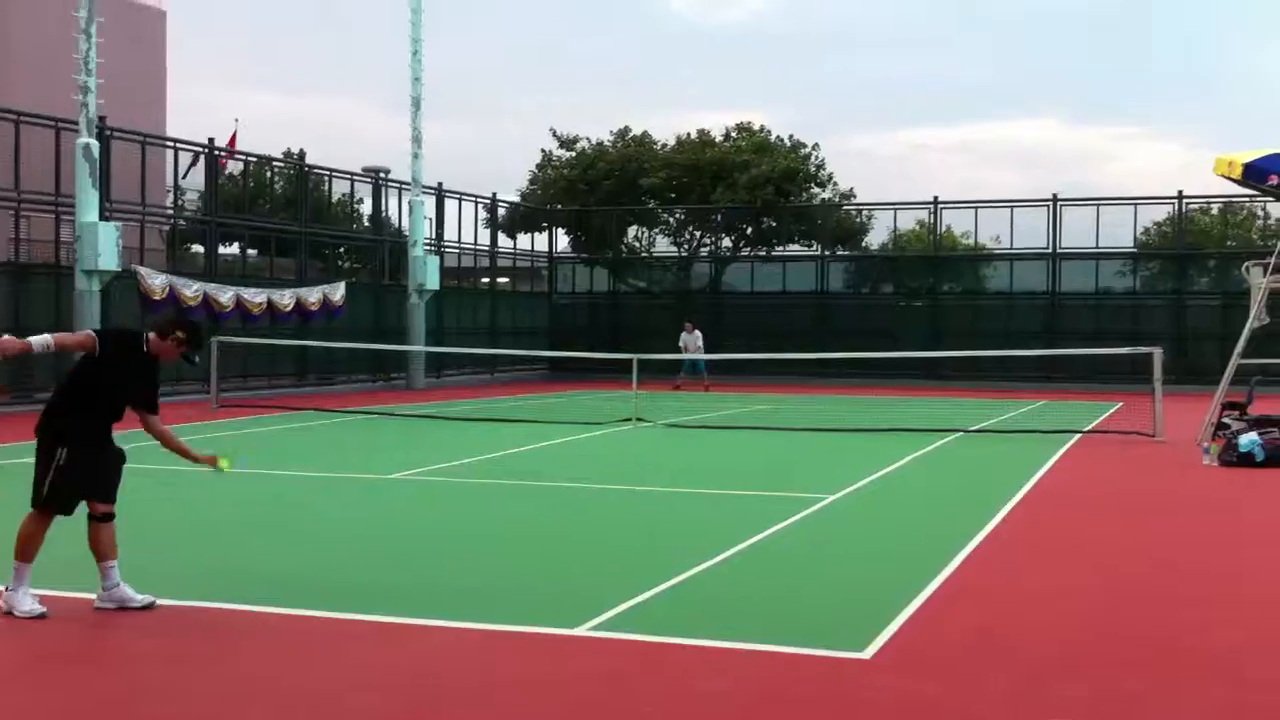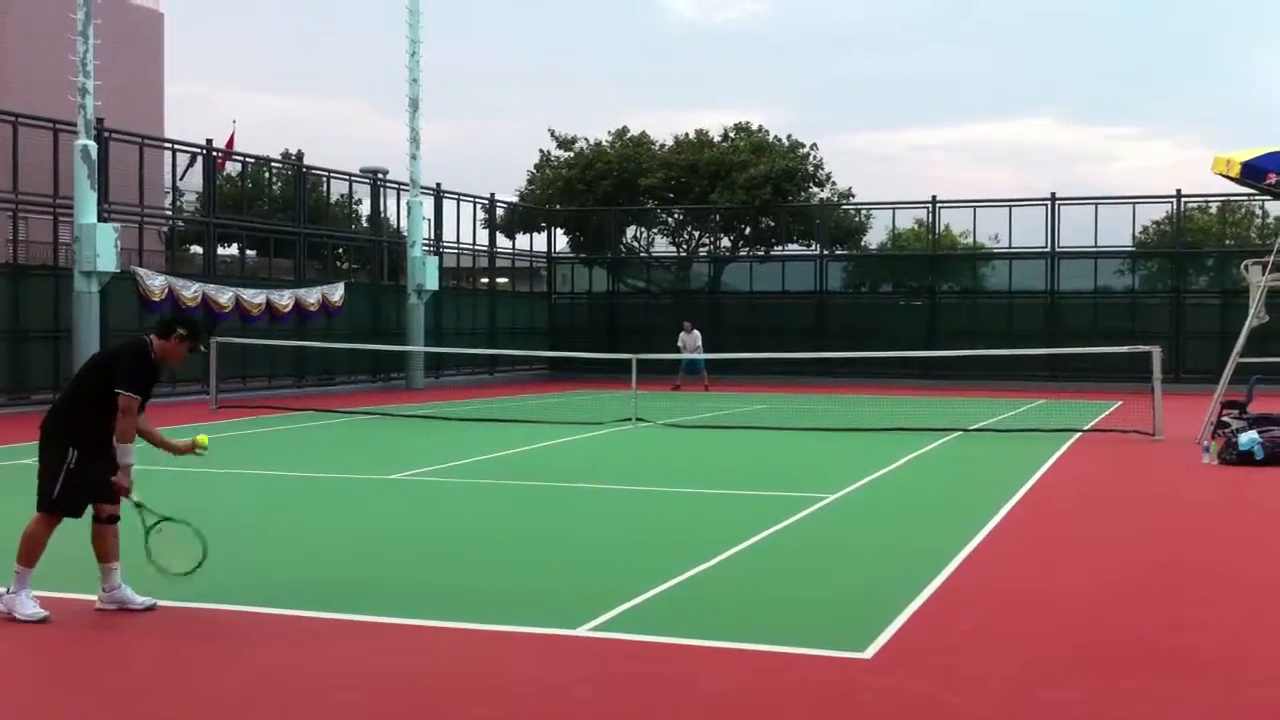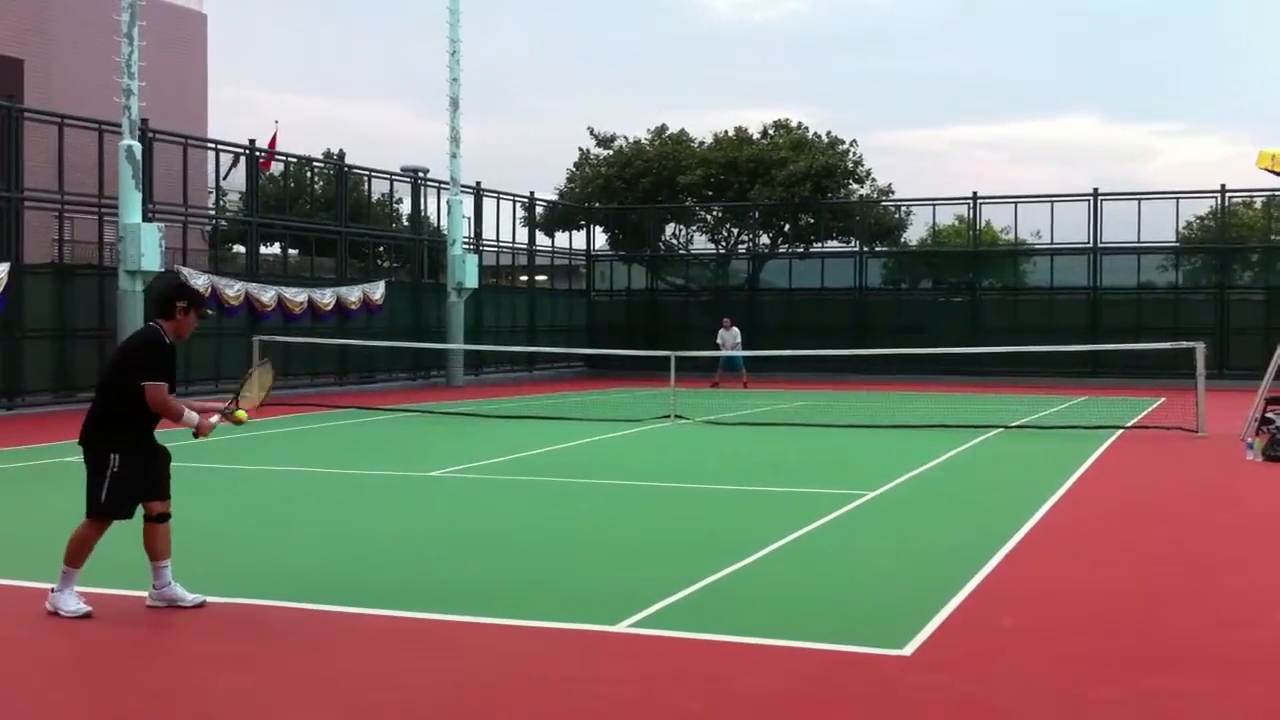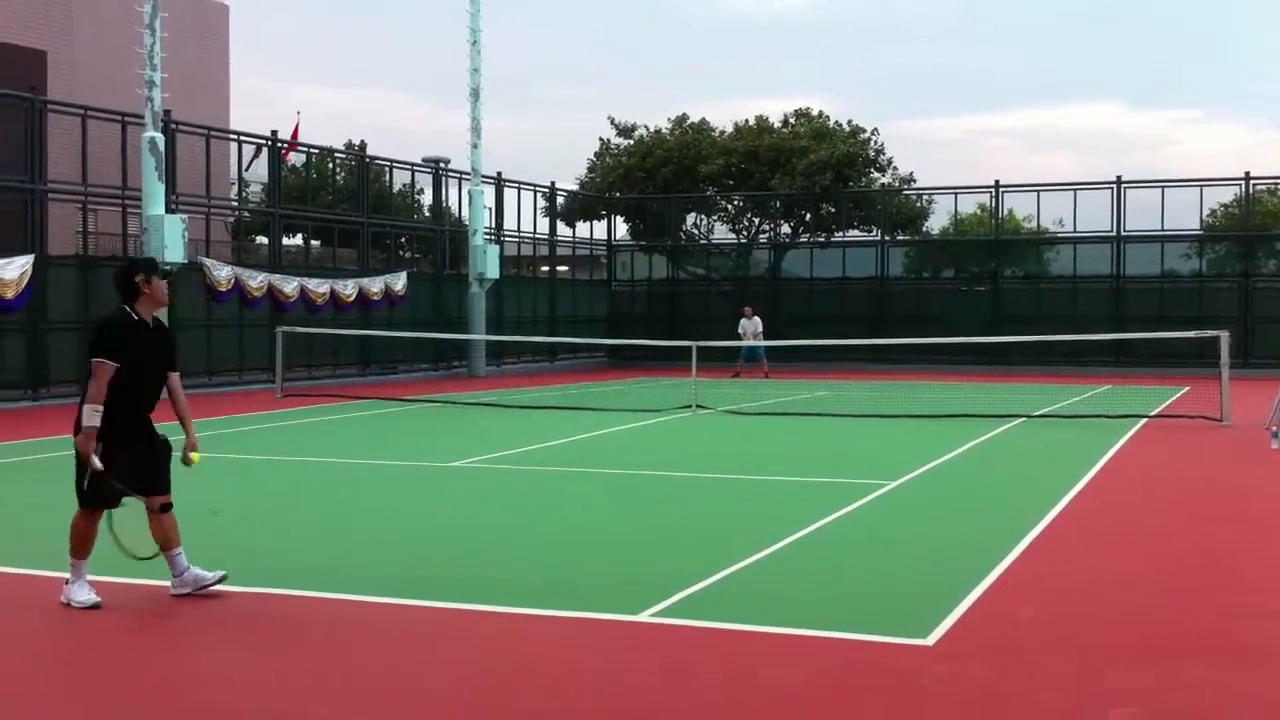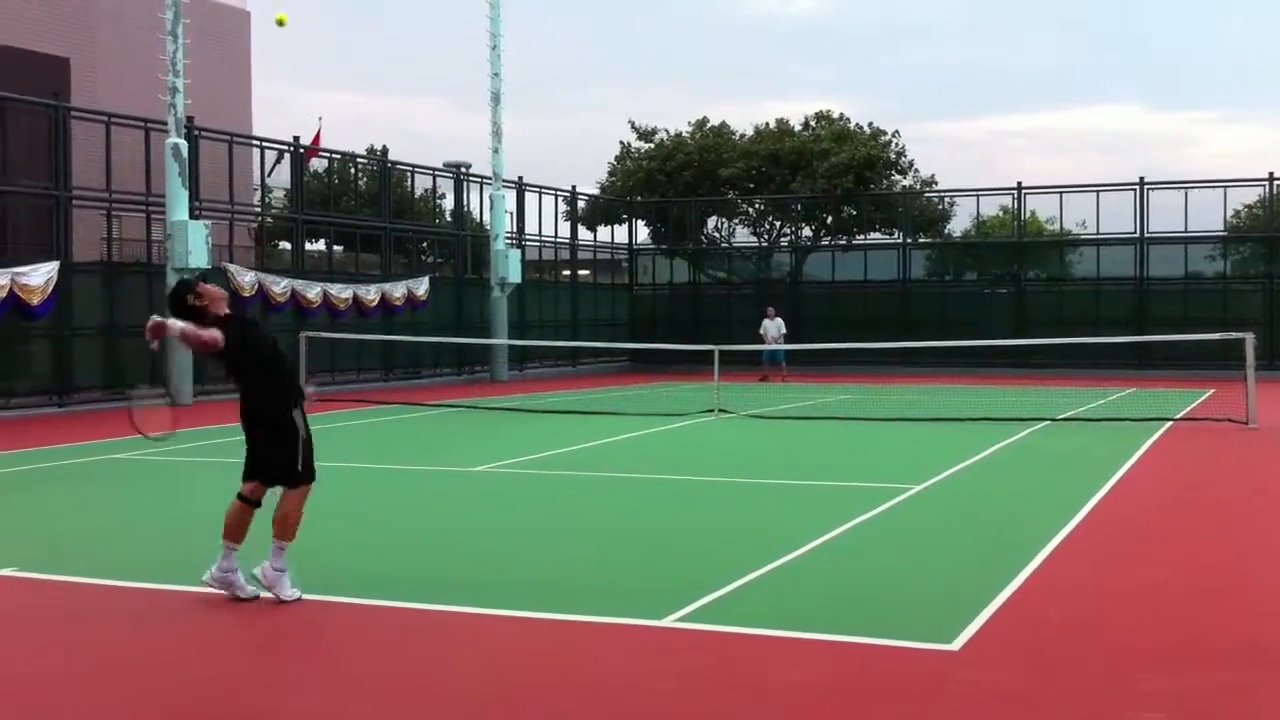
dt=1s
person 1, frame 1
left shoulder: (147, 370)
right shoulder: (122, 342)
left elbow: (151, 422)
right elbow: (74, 340)
left wrist: (192, 455)
left hip: (96, 439)
right hip: (62, 433)
left knee: (103, 509)
right knee: (45, 510)
left ankle: (112, 588)
person 1, frame 2
left shoulder: (146, 362)
right shoulder: (137, 355)
left elbow: (134, 419)
right elbow: (124, 415)
left wrist: (175, 447)
right wrist: (125, 467)
left hip: (95, 440)
right hip: (67, 437)
left knee: (107, 511)
right knee: (51, 513)
left ankle: (112, 590)
person 1, frame 3
left shoulder: (159, 343)
right shoulder: (151, 344)
left elbow: (164, 399)
right elbow: (158, 402)
left wrist: (209, 409)
right wrist: (196, 420)
left hip: (137, 440)
right hip: (109, 441)
left knee: (159, 508)
right knee: (100, 517)
left ankle: (163, 587)
right ankle: (62, 591)
person 1, frame 4
left shoulder: (160, 332)
right shoulder: (116, 326)
left elbow: (173, 384)
right elbow: (99, 380)
left wrist: (189, 432)
right wrist: (87, 430)
left hip: (139, 430)
right hip: (104, 433)
left knee: (159, 501)
right knee: (93, 505)
left ankle: (183, 575)
right ankle: (75, 583)
person 1, frame 5
left shoulder: (235, 324)
right shoulder: (222, 327)
right elbow: (207, 339)
left hip: (258, 412)
right hip: (280, 410)
left knee: (254, 487)
right knee: (296, 487)
left ankle: (224, 569)
right ankle: (275, 571)
